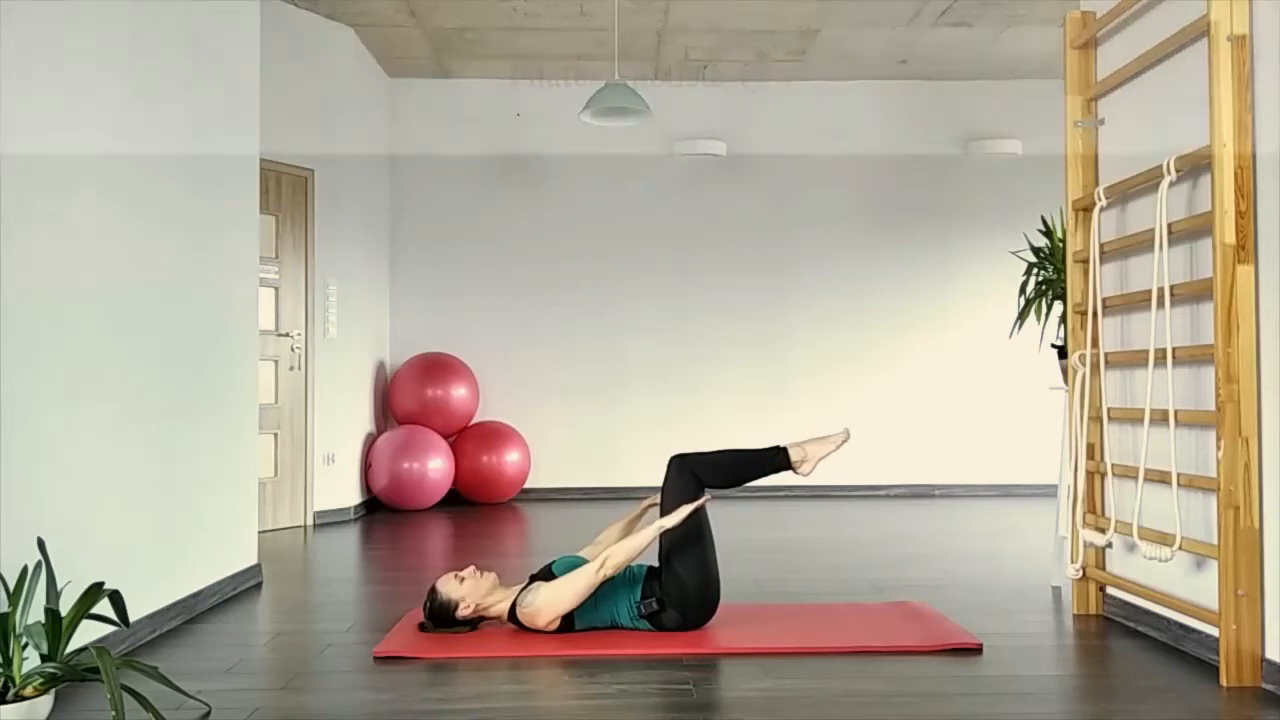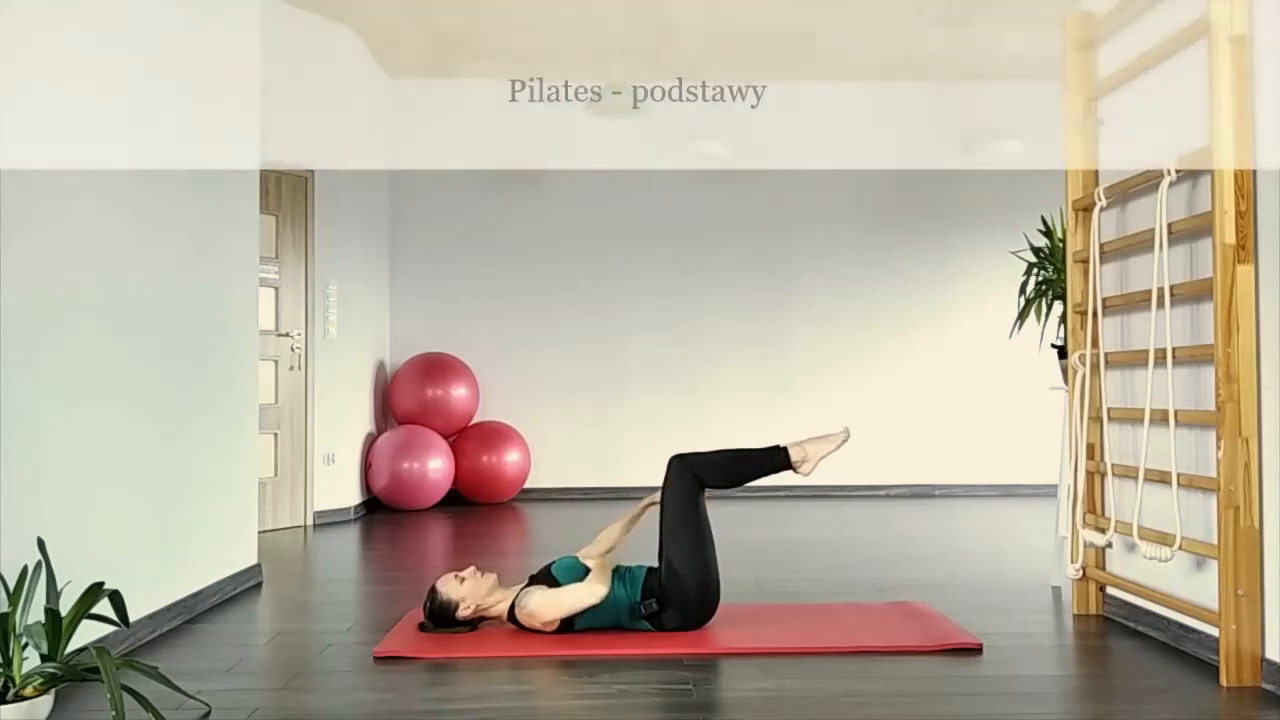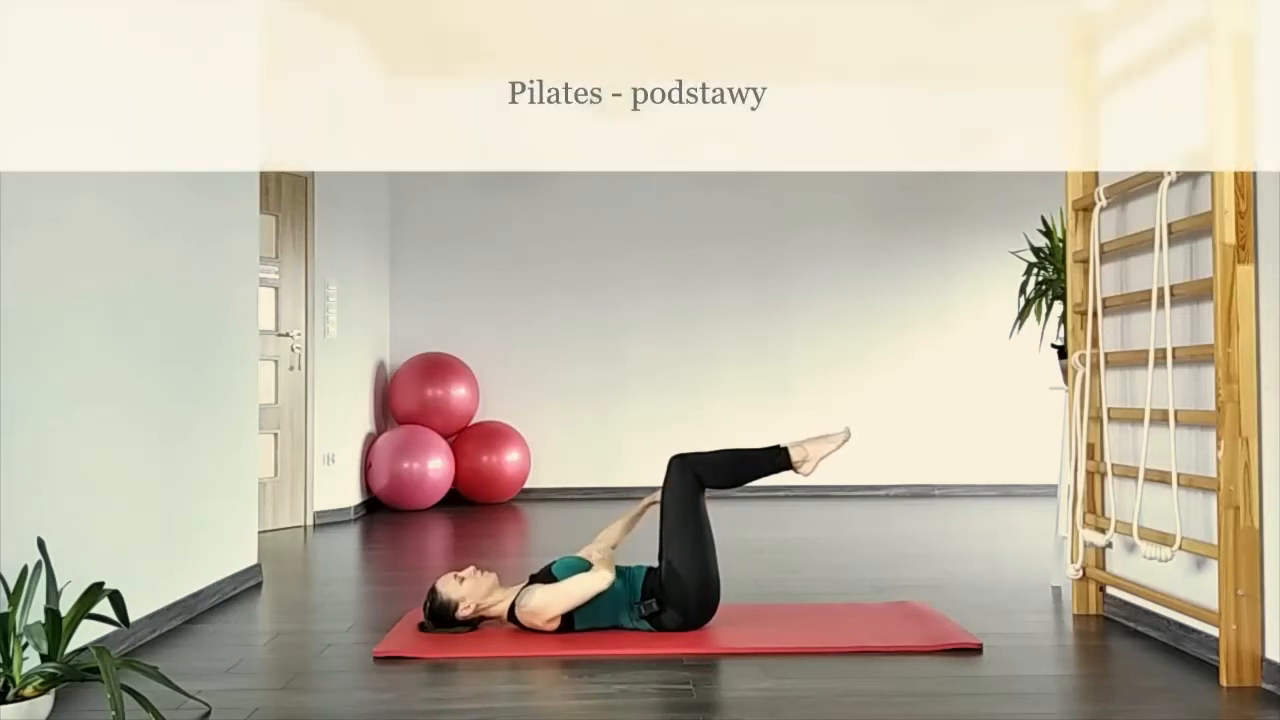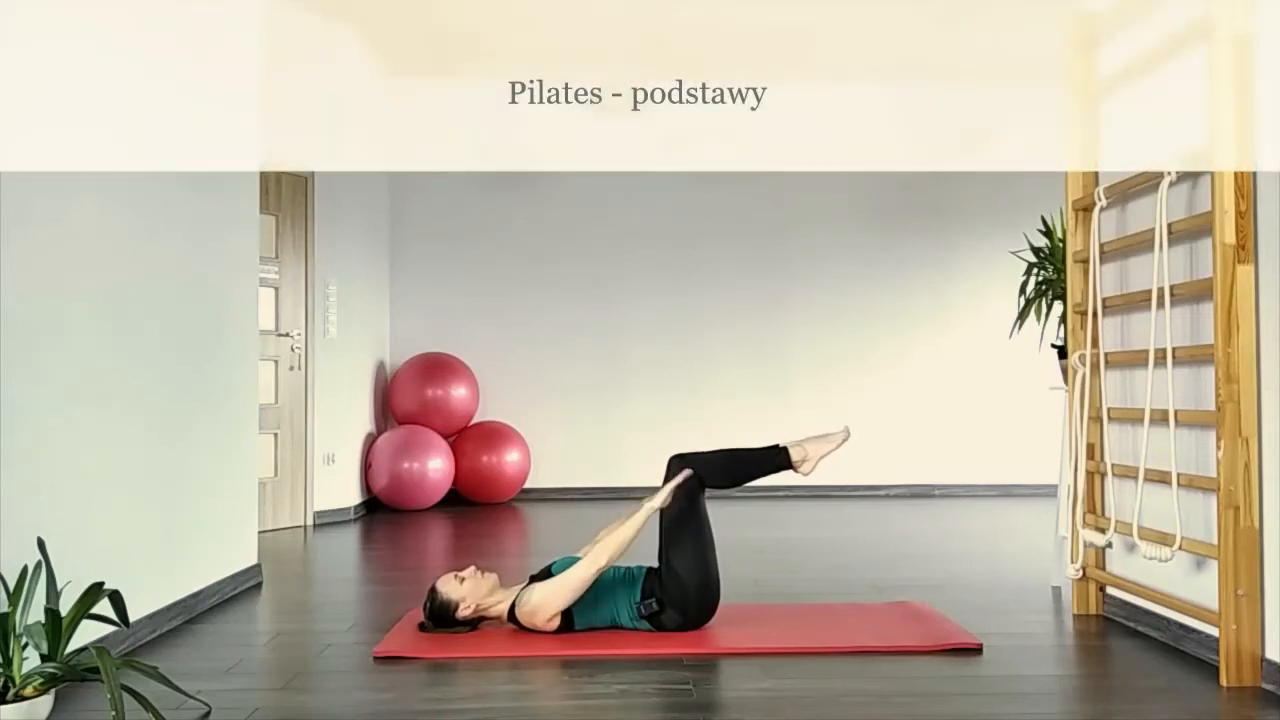
dt=0.5s
person 1, frame 1
left shoulder: (528, 591)
right shoulder: (534, 609)
left elbow: (597, 549)
right elbow: (604, 568)
left wrist: (648, 505)
right wrist: (664, 522)
left hip: (669, 597)
right hip: (678, 605)
left knee: (686, 469)
right knee: (682, 468)
left ankle: (791, 457)
right ankle: (793, 454)
person 1, frame 2
left shoulder: (528, 591)
right shoulder: (530, 609)
left elbow: (595, 549)
right elbow: (597, 589)
left wrist: (646, 503)
right wrist: (598, 565)
left hip: (670, 596)
right hip: (679, 603)
left knee: (685, 470)
right knee: (682, 468)
left ankle: (793, 456)
right ankle: (794, 454)
person 1, frame 3
left shoulder: (529, 591)
right shoulder: (531, 608)
left elbow: (597, 550)
right elbow: (603, 577)
left wrist: (646, 504)
right wrist: (600, 560)
left hip: (668, 596)
right hip: (678, 605)
left knee: (685, 470)
right knee: (683, 469)
left ankle: (792, 457)
right ankle: (794, 455)
person 1, frame 4
left shoulder: (527, 593)
right shoulder: (532, 609)
left elbow: (594, 548)
right elbow: (598, 561)
left wrist: (648, 504)
right wrist: (653, 507)
left hip: (669, 598)
right hip: (679, 606)
left knee: (683, 469)
right knee: (681, 469)
left ankle: (793, 456)
right ankle: (794, 454)
